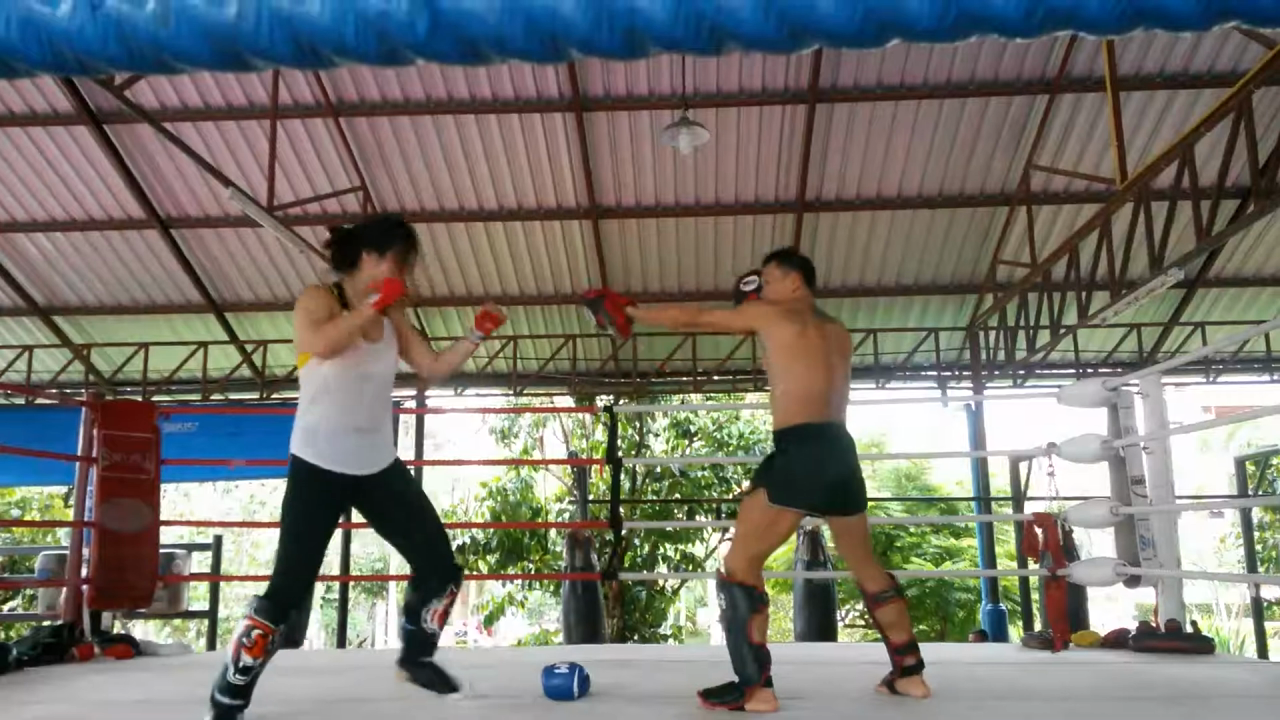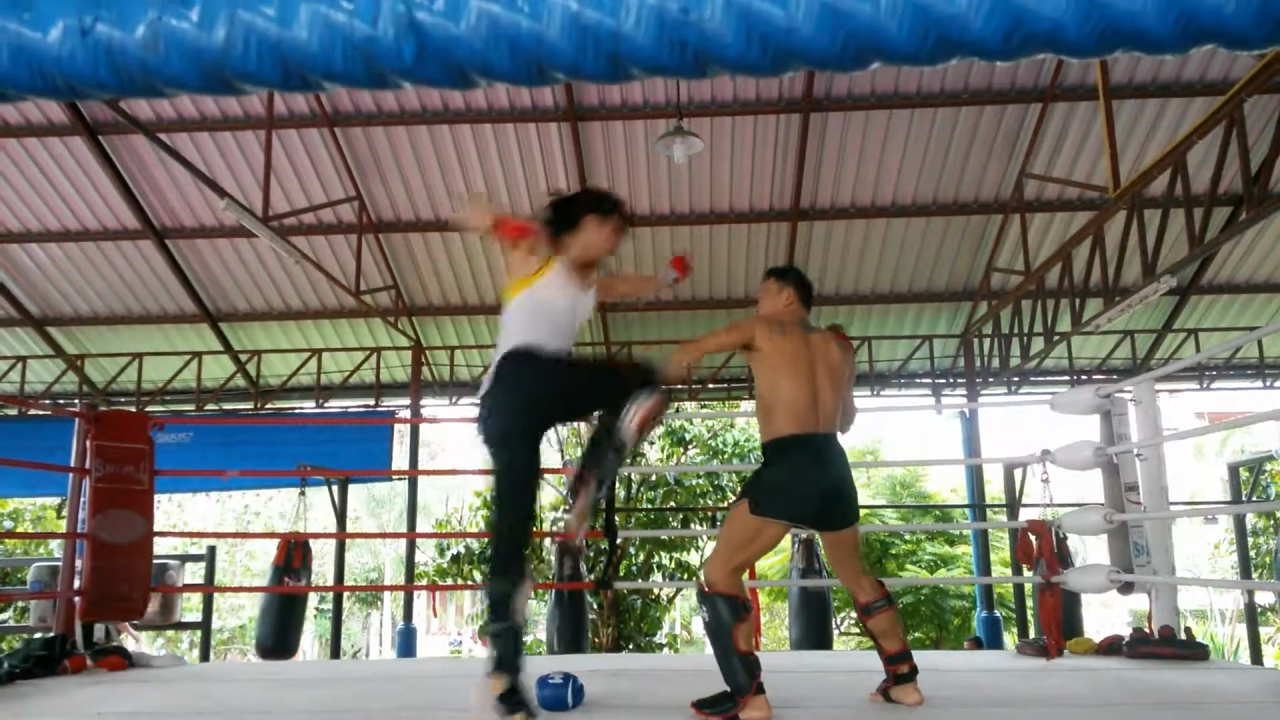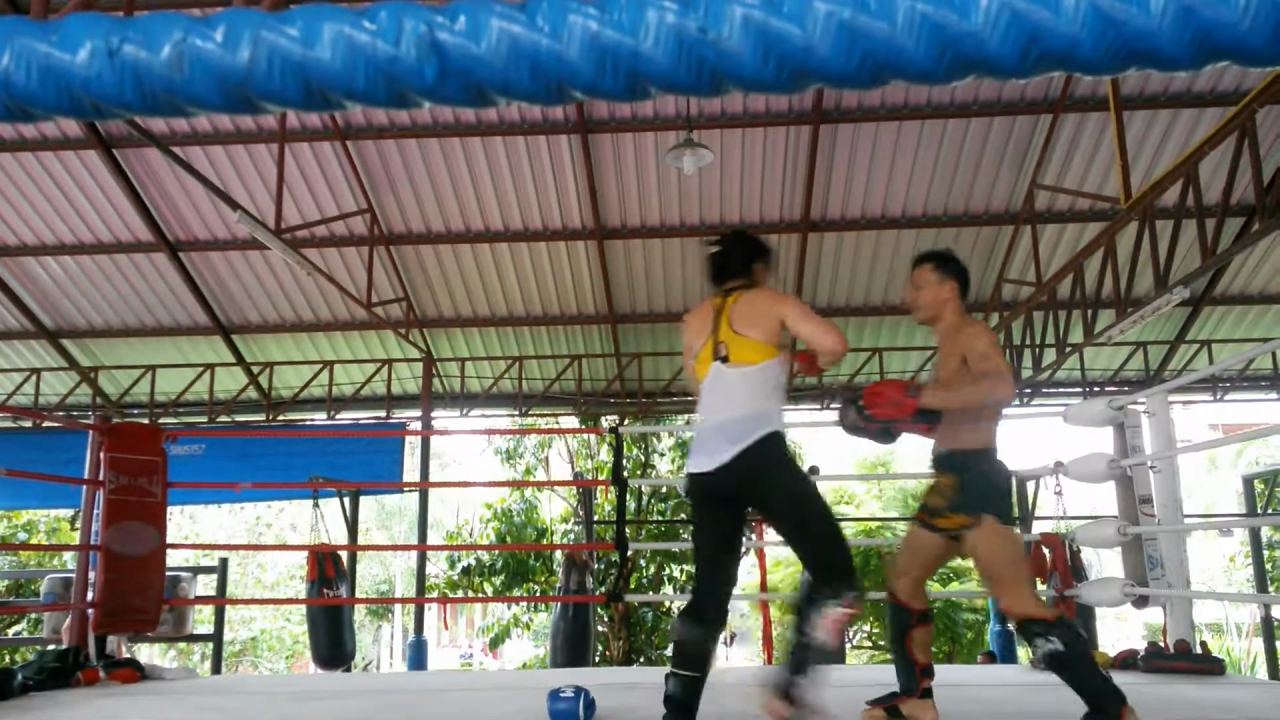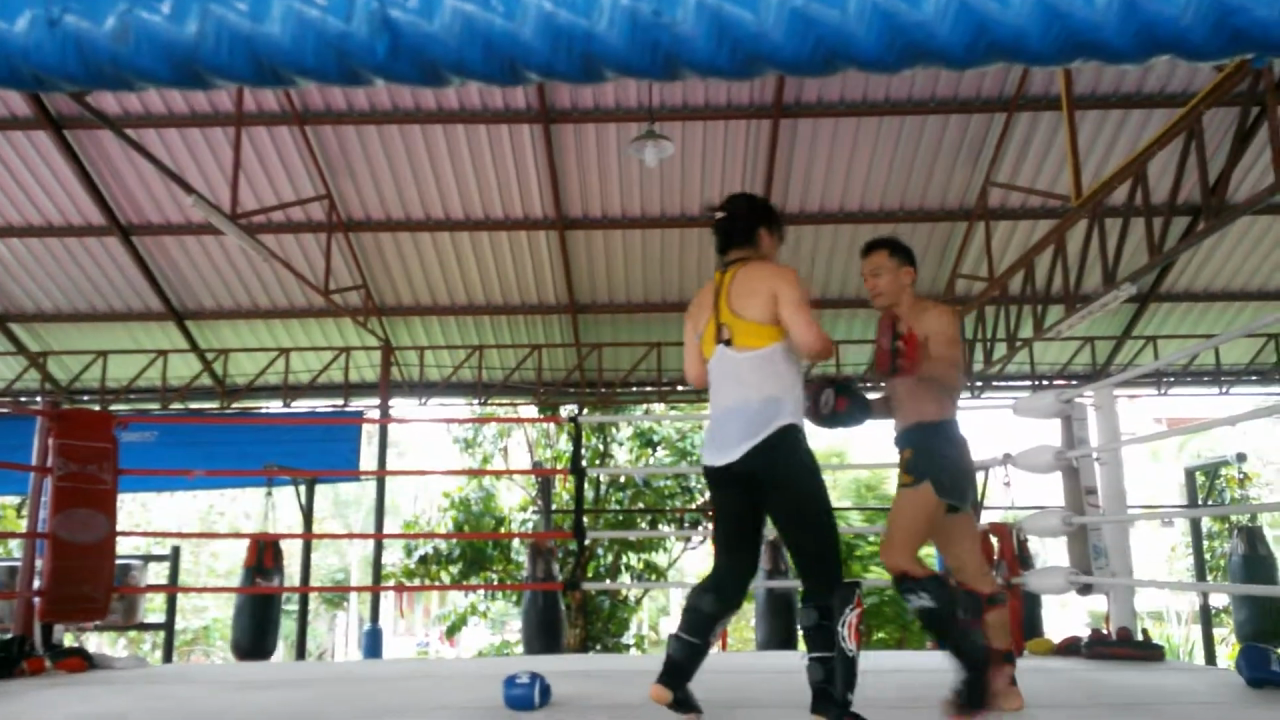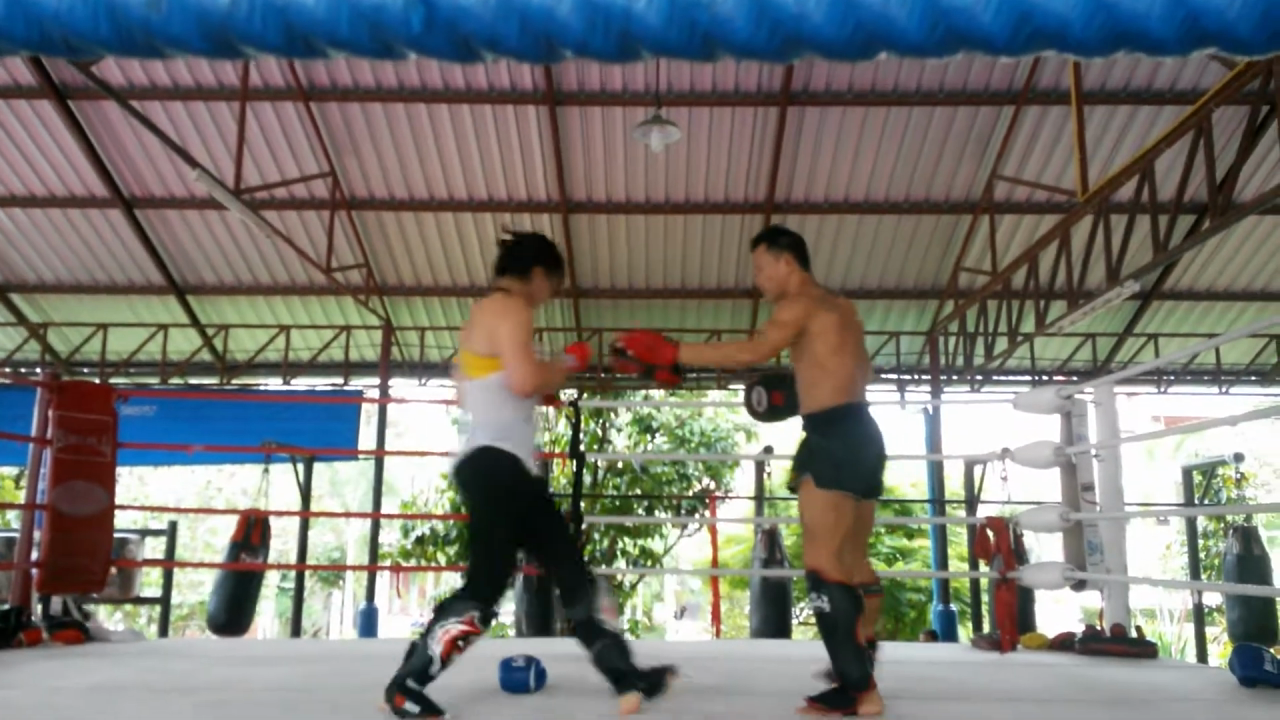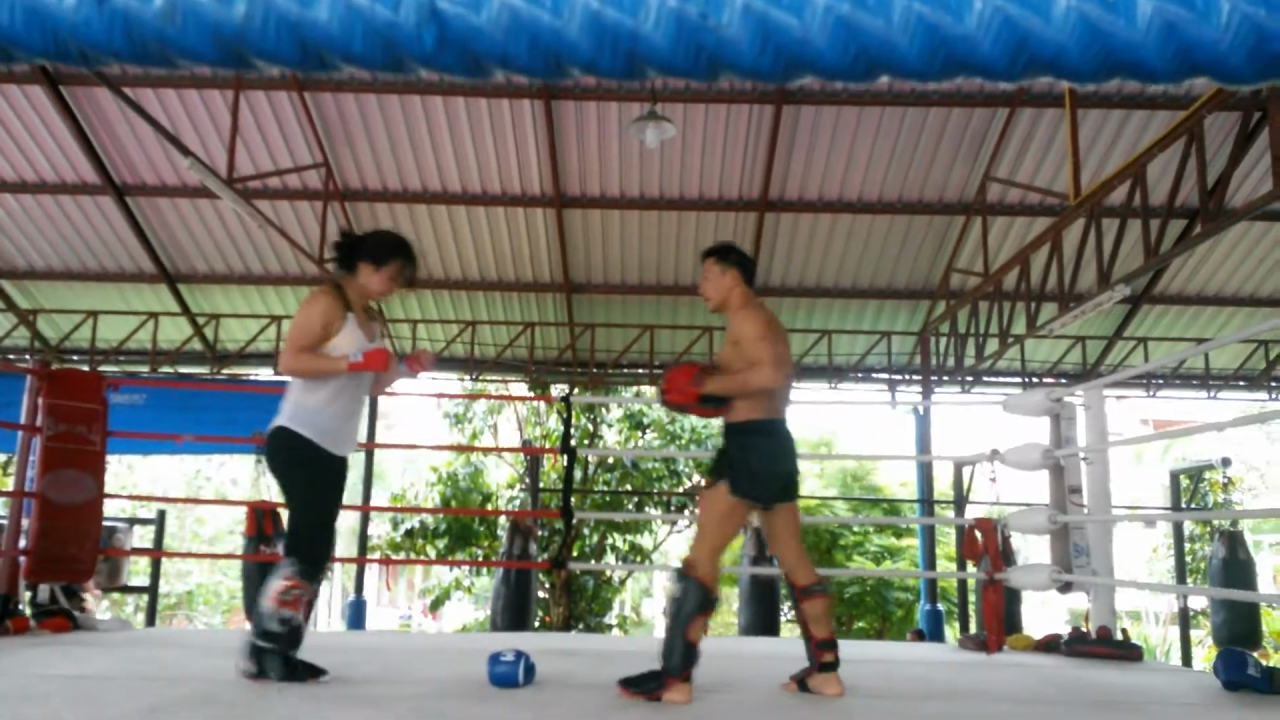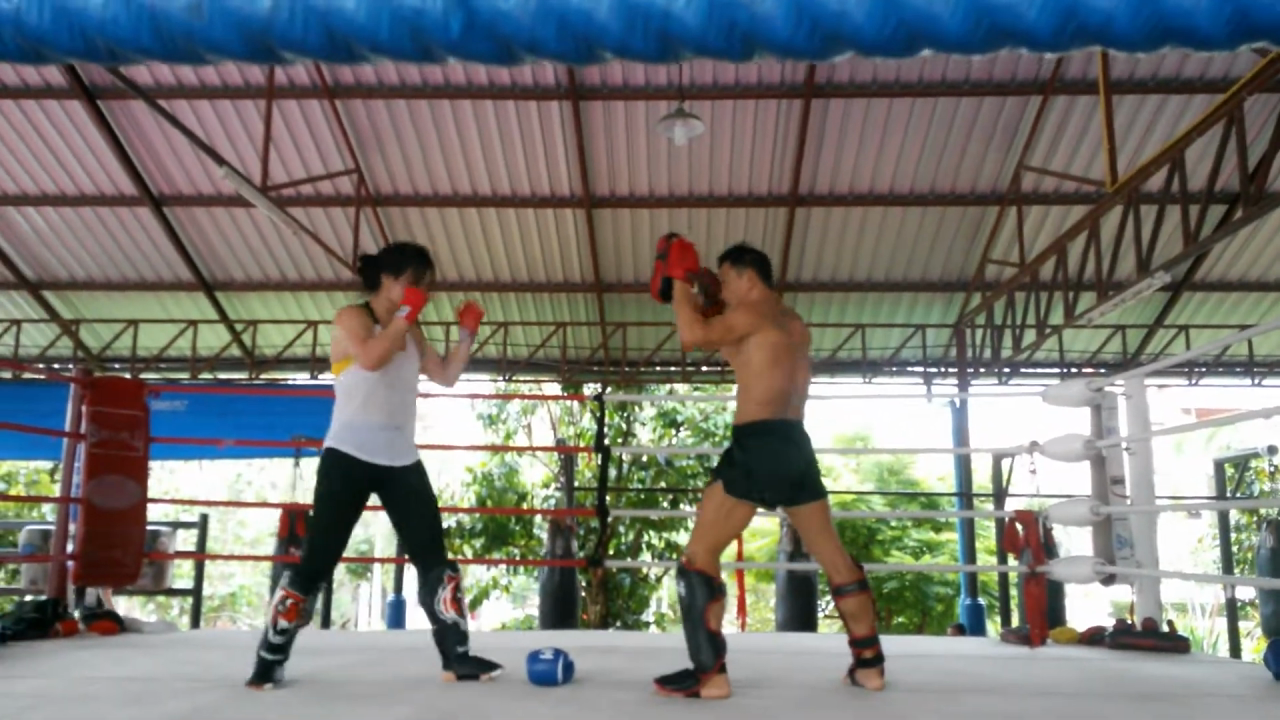
dt=0.7s
person 1, frame 1
left shoulder: (392, 318)
right shoulder: (317, 300)
left elbow: (435, 368)
right elbow: (321, 345)
left wrist: (477, 336)
right wrist: (373, 303)
left hip: (380, 469)
right hip: (317, 469)
left knee: (439, 565)
right knee: (288, 589)
left ankle: (416, 656)
person 1, frame 2
left shoulder: (586, 281)
right shoulder: (534, 248)
left elbow: (640, 288)
right elbow: (471, 216)
left wrist: (672, 275)
right wrist: (505, 225)
left hip: (504, 405)
right hip: (527, 372)
left knee: (509, 541)
right knee: (642, 388)
left ankle: (506, 673)
right ankle: (589, 484)
person 1, frame 3
left shoulder: (694, 319)
right shoulder: (773, 303)
right elbow: (832, 344)
right wrist: (810, 361)
left hip: (705, 467)
right hip: (758, 454)
left knee: (710, 589)
right knee: (837, 573)
person 1, frame 4
left shoulder: (706, 294)
right shoulder: (775, 276)
right elbow: (811, 342)
right wrist: (817, 346)
left hip: (721, 450)
right hip: (773, 442)
left knee: (731, 569)
right knee: (825, 574)
person 1, frame 5
left shoulder: (479, 317)
right shoulder: (511, 307)
left elbow: (466, 393)
right elbow: (527, 380)
left wrist: (551, 375)
right wrist: (568, 365)
left hip: (502, 464)
right hip: (494, 462)
left knee: (572, 572)
right knee: (484, 587)
left ankle: (627, 678)
person 1, frame 6
left shoulder: (369, 319)
right shoulder: (324, 302)
left elbow: (369, 384)
right elbow: (291, 361)
left wrist: (407, 367)
right wrist: (355, 360)
left hip: (334, 450)
right hip: (296, 441)
left knee: (311, 553)
right knee: (309, 546)
left ankle: (279, 654)
right ankle: (262, 652)
person 1, frame 7
left shoulder: (411, 332)
right shoulder: (351, 318)
left elbow: (445, 375)
right elbow: (371, 358)
left wrist: (467, 333)
right wrist: (407, 313)
left hip: (402, 463)
right hip: (349, 458)
left knee: (434, 557)
right knee: (316, 560)
left ankle: (457, 657)
right ankle: (269, 660)
person 2, frame 1
left shoulder: (773, 313)
right shoulder: (836, 331)
left elbow: (694, 317)
left wrist: (631, 311)
left hip: (800, 453)
right hip: (839, 452)
left knee: (740, 562)
right knee: (865, 564)
left ankle: (754, 685)
right ankle: (910, 671)
person 2, frame 2
left shoulder: (756, 329)
right shoulder: (835, 346)
left elbow: (692, 351)
right wrist: (834, 349)
left hip: (789, 467)
right hip: (830, 465)
left knee: (719, 572)
right knee: (855, 576)
right ankle: (903, 678)
person 2, frame 3
left shoulder: (972, 335)
right shoulder: (948, 348)
left elbow: (998, 389)
left wrist: (915, 396)
right wrist: (895, 411)
left hip: (976, 480)
right hip: (951, 483)
left knee: (1017, 600)
right knee: (902, 583)
person 2, frame 4
left shoulder: (935, 316)
right shoulder: (900, 329)
left elbow: (953, 372)
left wrist: (916, 361)
left hip: (935, 450)
right hip: (927, 452)
left knee: (898, 557)
right knee: (968, 568)
left ankle: (981, 664)
right ankle: (1001, 681)
person 2, frame 5
left shoulder: (802, 307)
right shoulder: (841, 309)
left elbow: (754, 352)
left wrist: (670, 354)
right wrist: (801, 392)
left hip: (835, 439)
right hip: (857, 434)
left knee: (823, 562)
right knee: (851, 558)
right ankle: (856, 669)
person 2, frame 6
left shoulder: (747, 318)
right shoulder: (766, 324)
left elbow: (770, 375)
left wrist: (711, 385)
right wrist: (718, 391)
left hip: (750, 446)
right hip: (775, 446)
left knee: (702, 557)
right knee: (794, 561)
left ankle: (674, 677)
right ankle: (824, 670)
person 2, frame 7
left shoulder: (753, 313)
right shoulder: (793, 324)
left elbow: (692, 338)
left wrist: (679, 283)
right wrist: (708, 306)
left hip: (757, 447)
right hip: (794, 446)
left knee: (699, 553)
right knee: (834, 557)
left ankle: (709, 672)
right ankle: (869, 662)
